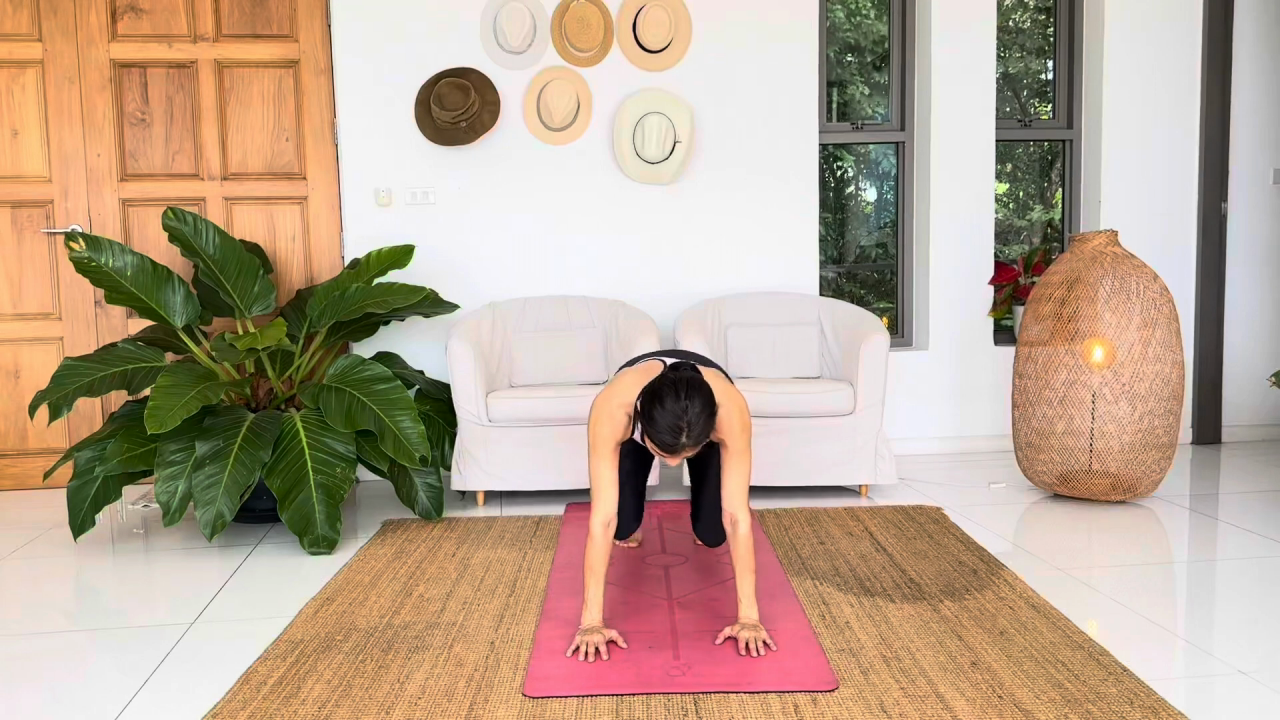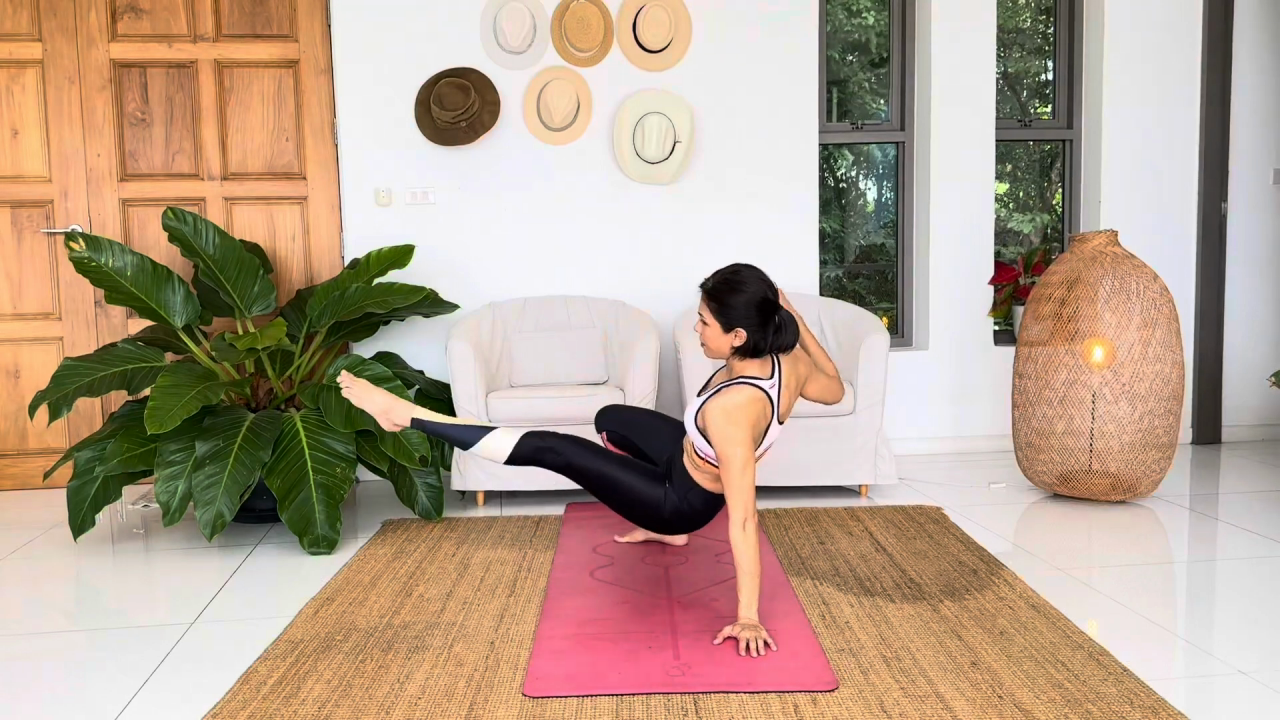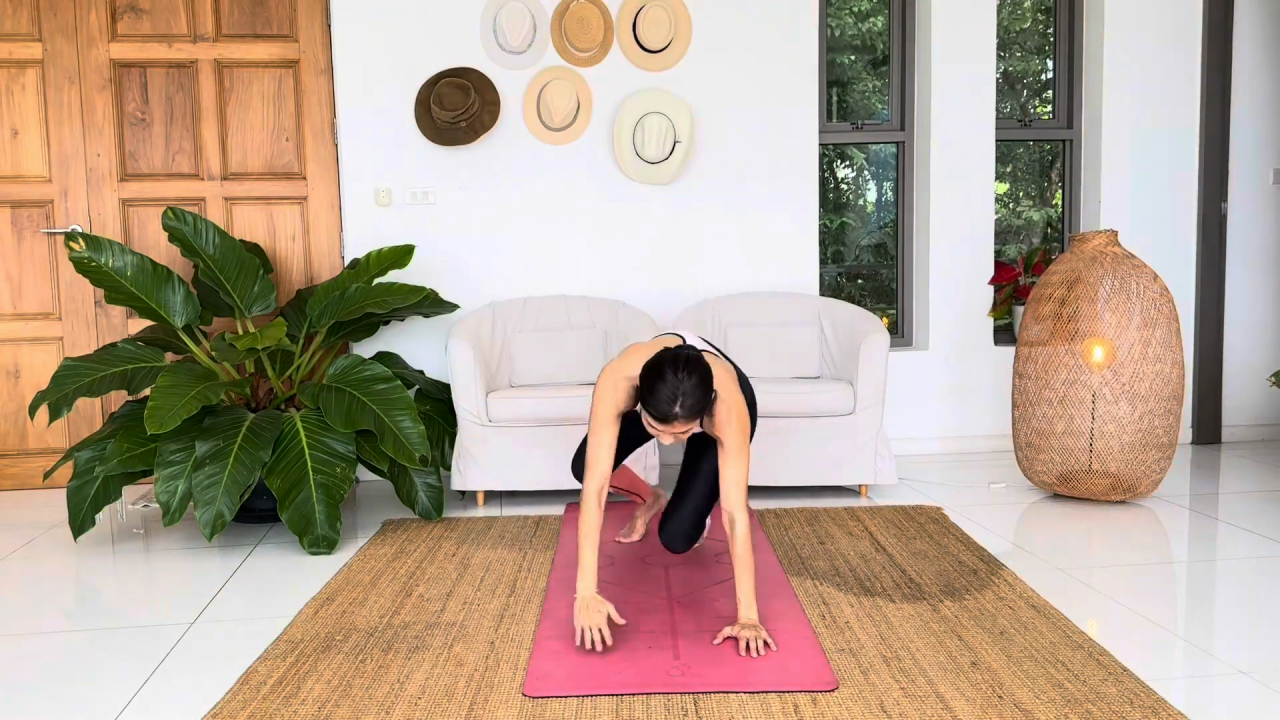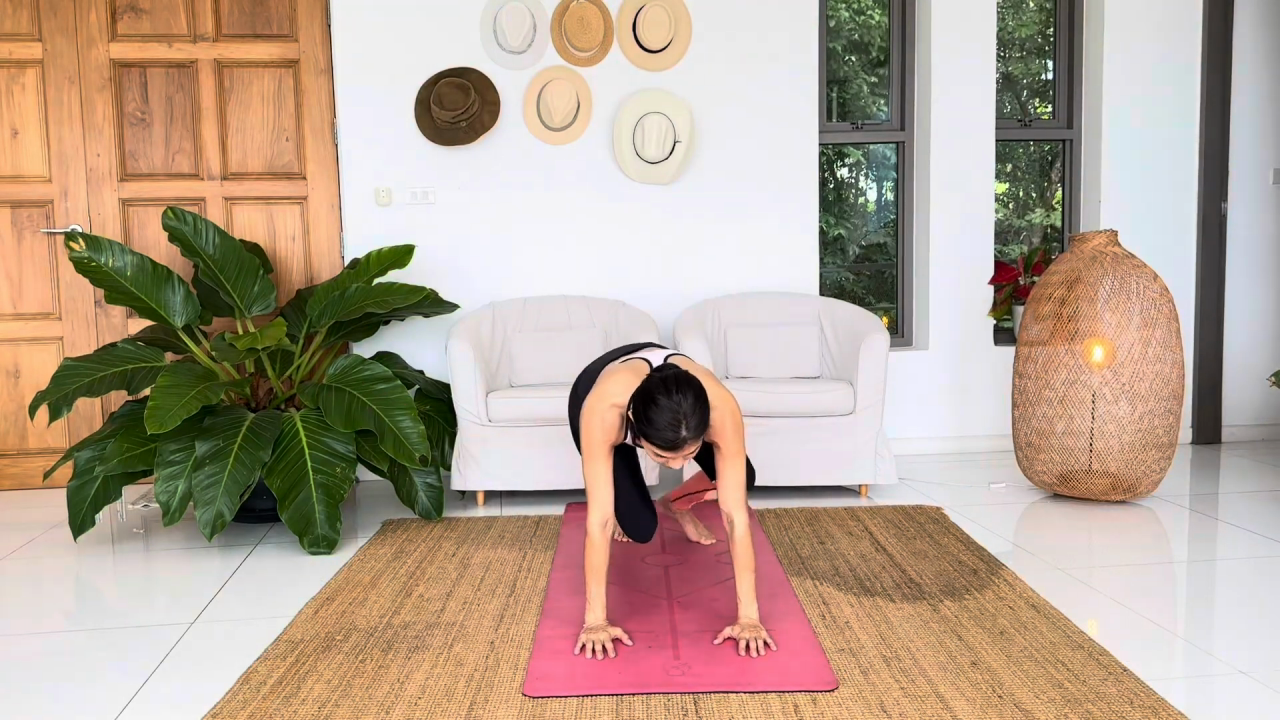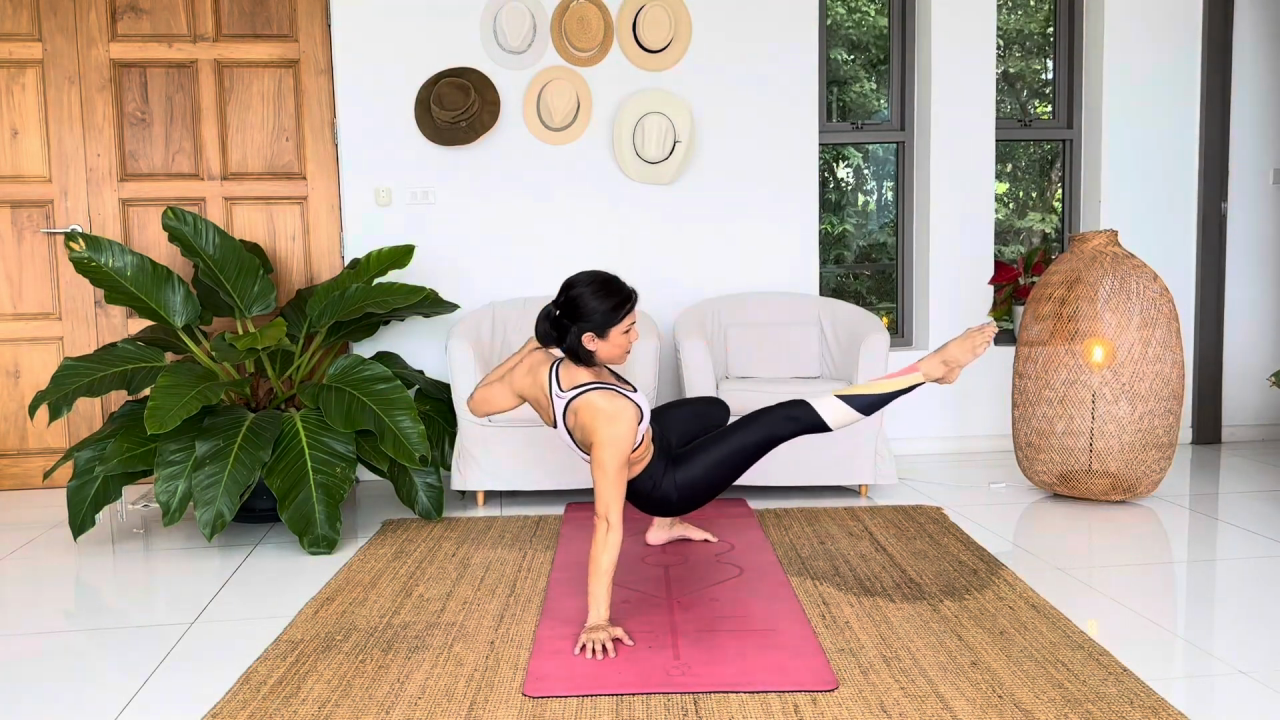
dt=1s
person 1, frame 1
left shoulder: (728, 407)
right shoulder: (613, 406)
left elbow: (737, 516)
right elbow: (602, 519)
left wrist: (748, 616)
right wrist: (591, 620)
left hip: (701, 406)
left knee: (712, 533)
right knee: (624, 527)
left ankle: (706, 507)
right ankle: (633, 524)
person 1, frame 2
left shoulder: (734, 407)
right shoulder: (784, 358)
left elbow: (742, 520)
right elbow: (834, 390)
left wrist: (748, 618)
right wrist: (783, 316)
left hip: (683, 498)
right hip: (691, 458)
left knee: (546, 447)
right knee: (610, 420)
left ankle: (409, 416)
right ankle: (665, 530)
person 1, frame 3
left shoulder: (728, 402)
right shoulder: (621, 377)
left elbow: (735, 514)
right elbow: (594, 487)
left wrist: (748, 616)
right wrist: (586, 594)
left knee: (679, 539)
right knee: (584, 468)
left ankle: (685, 517)
right ankle: (649, 499)
person 1, frame 4
left shoulder: (720, 407)
right shoulder: (604, 408)
left elbow: (736, 516)
right elbow: (599, 519)
left wrist: (748, 616)
right wrist: (595, 619)
left knee: (742, 478)
right knee: (640, 527)
left ankle: (677, 503)
person 1, frame 5
left shoulder: (540, 364)
right shoulder: (607, 412)
left elbow: (478, 402)
right elbow: (607, 523)
right wrist: (598, 620)
left hip: (642, 447)
right hip: (659, 481)
left knee: (713, 411)
right knee: (789, 417)
left ankle: (665, 526)
right ankle: (924, 371)
